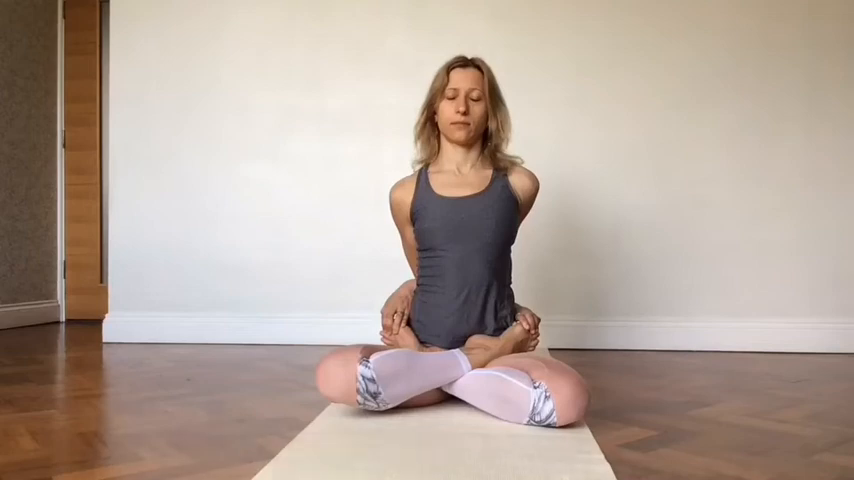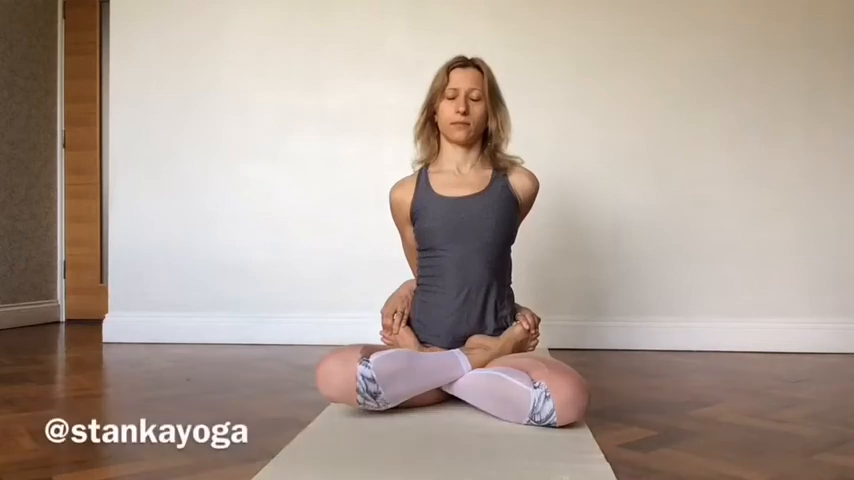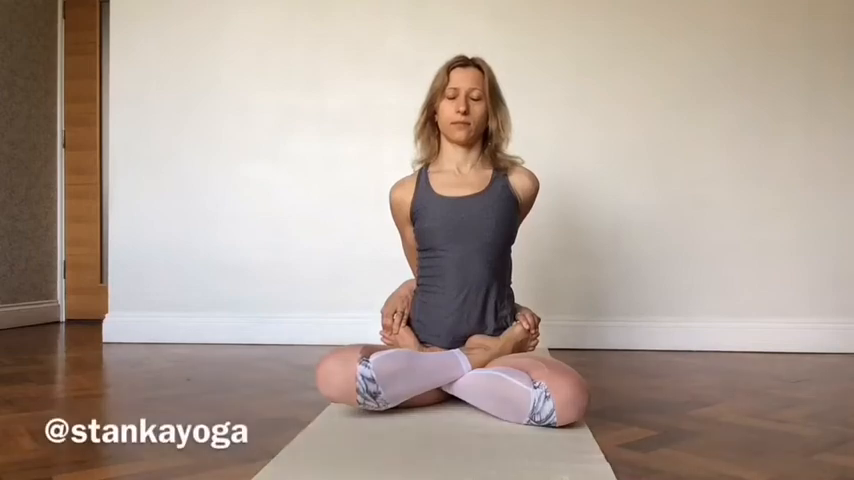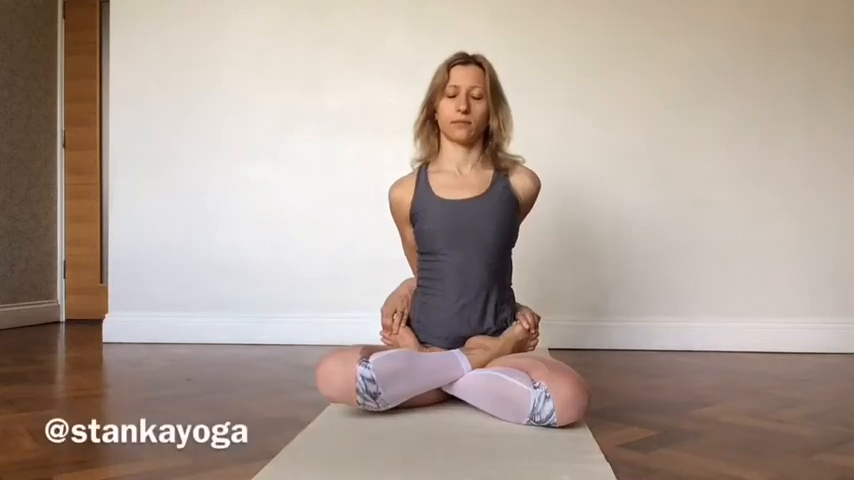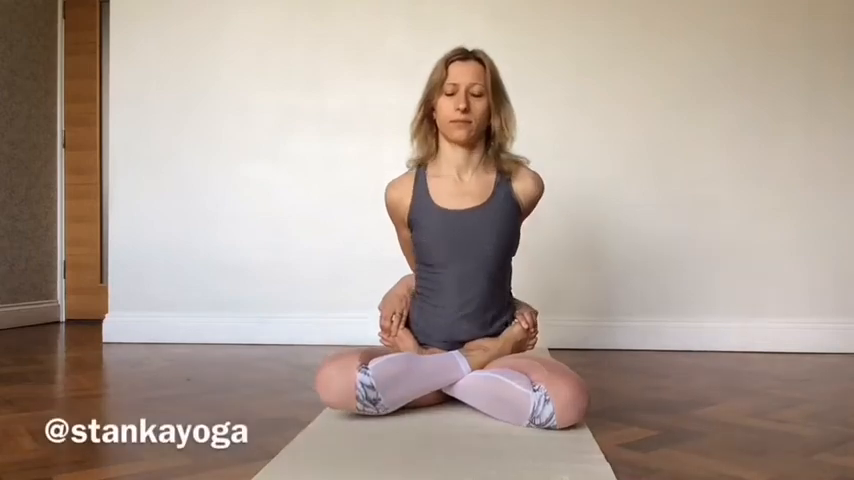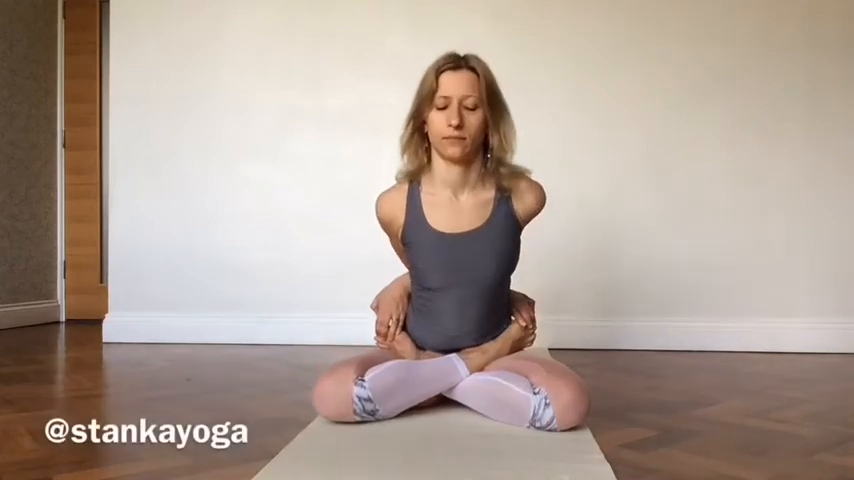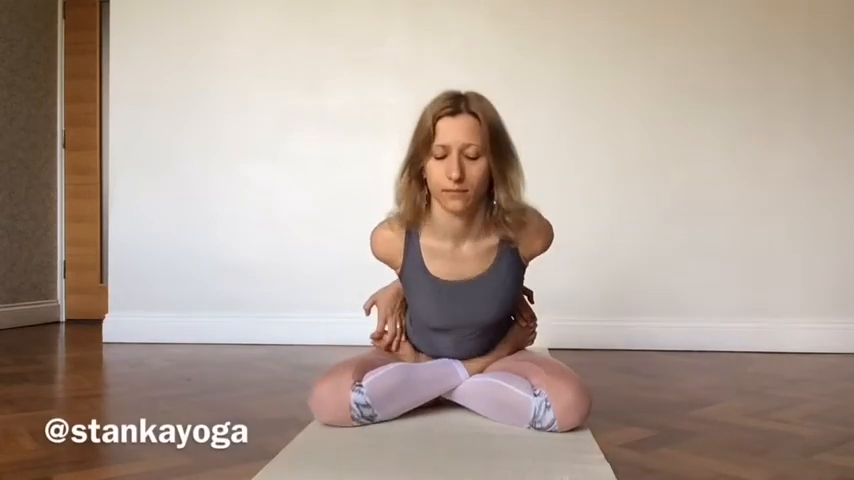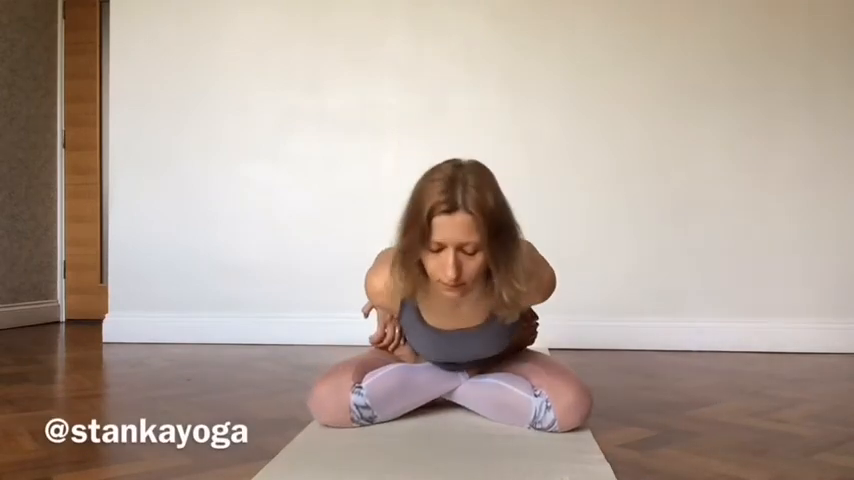
dt=0.5s
person 1, frame 1
left shoulder: (519, 184)
right shoulder: (406, 192)
left hip: (496, 342)
right hip: (424, 343)
left knee: (570, 399)
right knee: (333, 375)
left ankle: (421, 373)
right ankle: (480, 358)
person 1, frame 2
left shoulder: (519, 184)
right shoulder: (406, 193)
left hip: (497, 344)
right hip: (423, 342)
left knee: (570, 398)
right knee: (333, 374)
left ankle: (424, 367)
right ankle: (477, 360)
person 1, frame 3
left shoulder: (519, 184)
right shoulder: (406, 192)
left hip: (496, 342)
right hip: (424, 344)
left knee: (569, 398)
right knee: (333, 374)
left ankle: (427, 373)
right ankle: (477, 359)
person 1, frame 4
left shoulder: (520, 183)
right shoulder: (405, 192)
left hip: (497, 344)
right hip: (423, 344)
left knee: (569, 399)
right knee: (333, 375)
left ankle: (425, 375)
right ankle: (476, 362)
person 1, frame 5
left shoulder: (523, 186)
right shoulder: (402, 192)
left hip: (497, 347)
right hip: (423, 345)
left knee: (570, 401)
right knee: (332, 381)
left ankle: (425, 376)
right ankle: (474, 367)
person 1, frame 6
left shoulder: (523, 197)
right shoulder: (394, 205)
left hip: (494, 352)
right hip: (416, 351)
left knee: (570, 404)
right knee: (329, 396)
left ankle: (424, 378)
right ankle: (468, 371)
person 1, frame 7
left shoulder: (530, 234)
right shoulder: (391, 239)
left hip: (495, 357)
right hip: (416, 356)
left knee: (571, 405)
right knee: (326, 400)
left ankle: (428, 381)
right ankle: (463, 375)
person 1, frame 8
left shoulder: (532, 278)
right shoulder: (385, 282)
left hip: (496, 363)
right hip: (415, 359)
left knee: (572, 406)
right knee: (325, 401)
left ankle: (430, 386)
